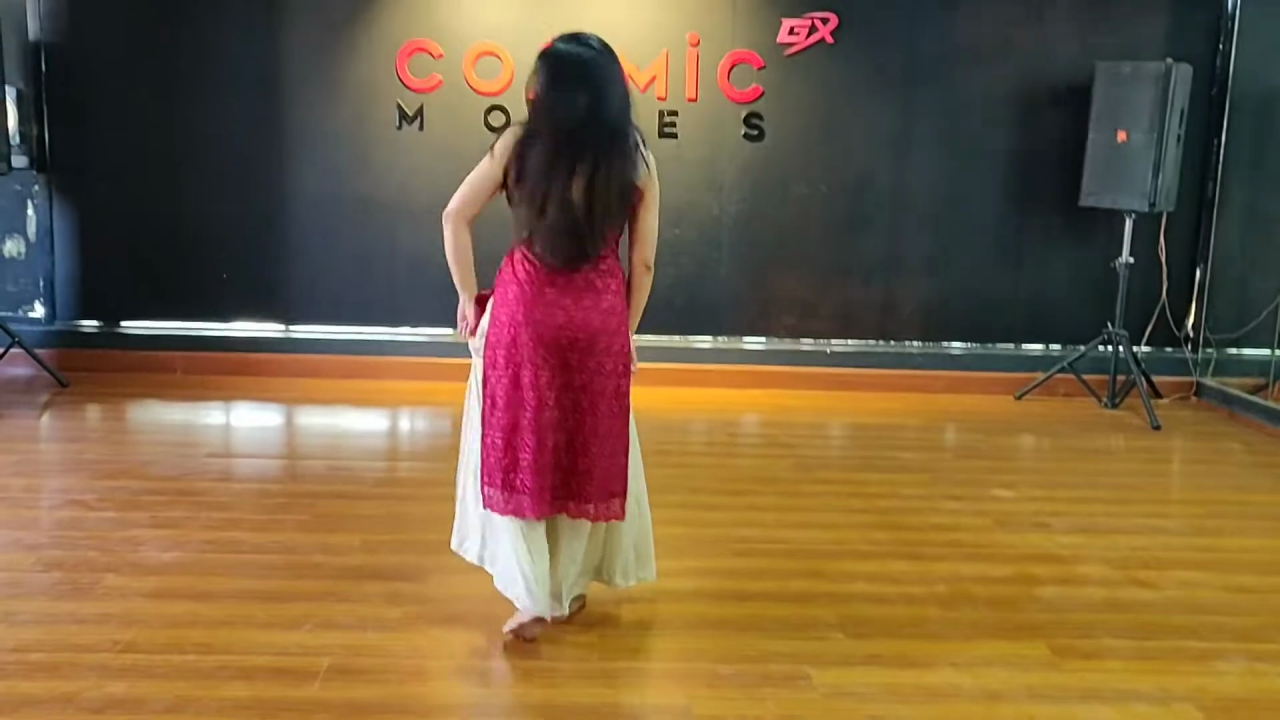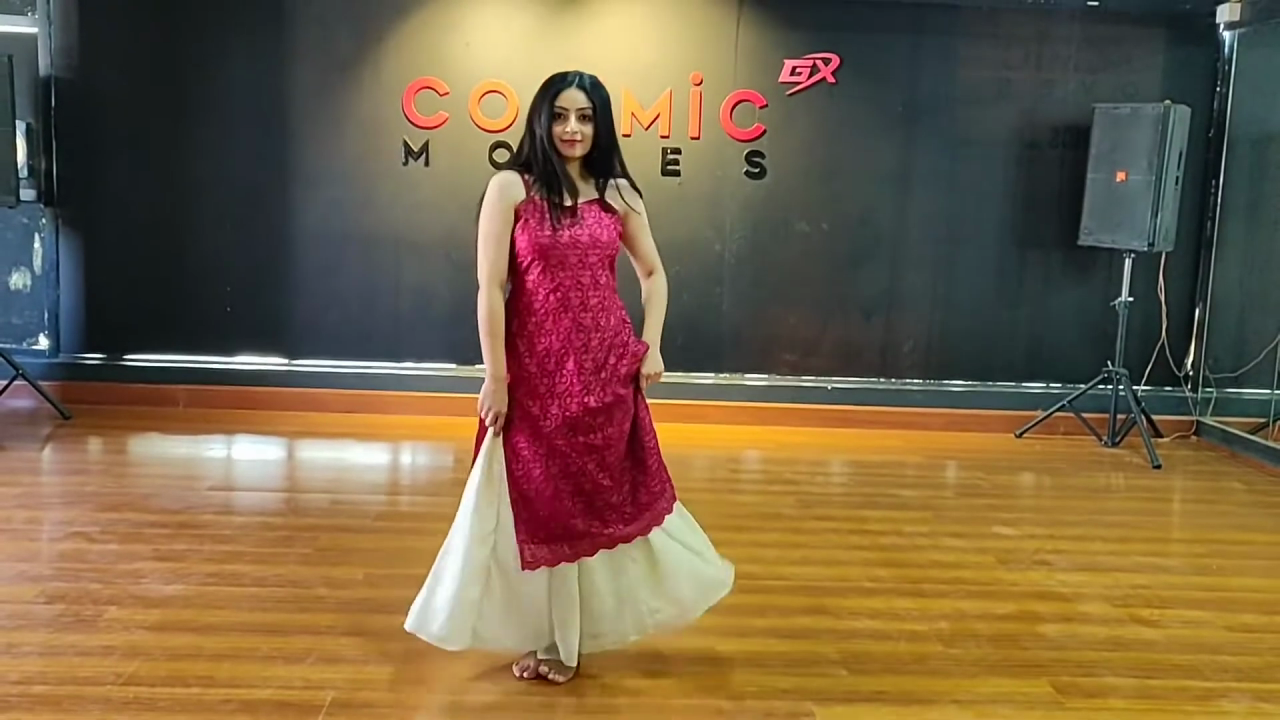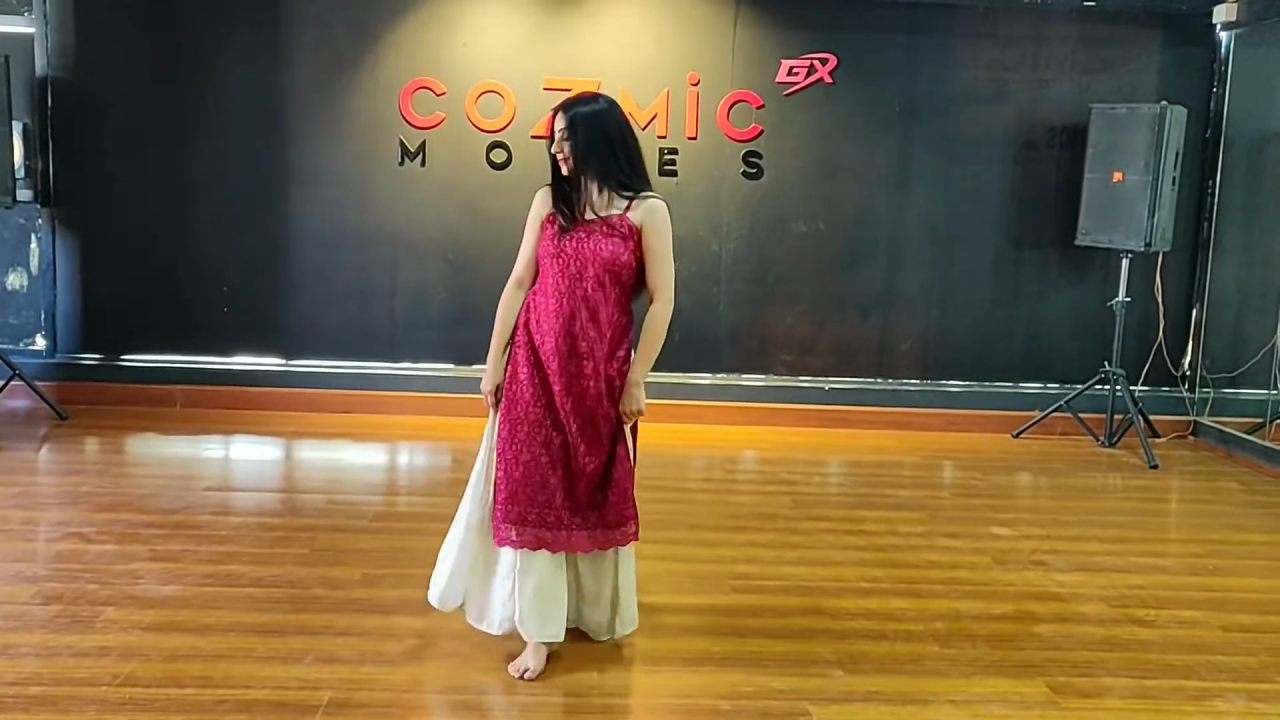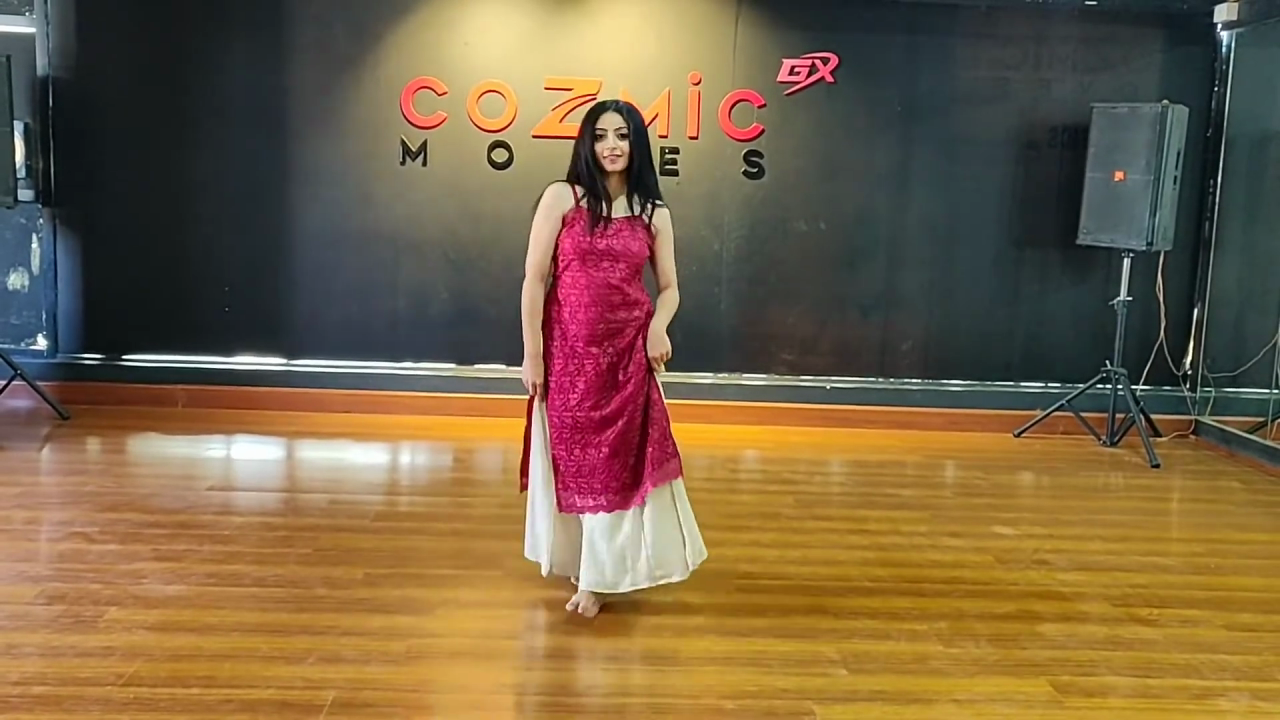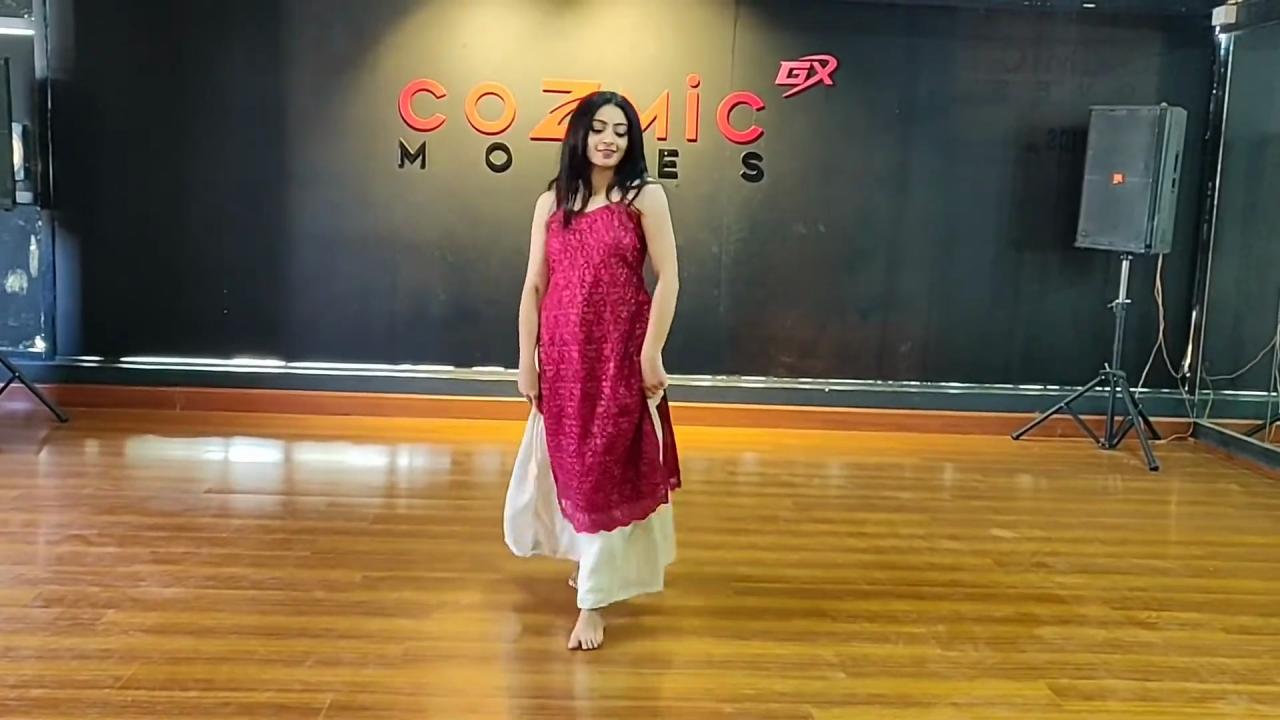
dt=1s
person 1, frame 1
left shoulder: (522, 142)
right shoulder: (635, 158)
left elbow: (455, 217)
right elbow: (644, 260)
left wrist: (469, 298)
right wrist: (627, 329)
left hip: (526, 314)
right hip: (599, 321)
left knee: (520, 455)
right knee: (588, 457)
left ankle: (530, 597)
right ankle: (565, 590)
person 1, frame 2
left shoulder: (618, 193)
right shoulder: (510, 187)
left elbow: (653, 273)
right elbow: (490, 287)
left wrist: (651, 345)
right wrist: (495, 377)
left hip: (608, 370)
right hip: (534, 371)
left knee: (605, 498)
right knee: (537, 503)
left ankle: (571, 636)
right ankle: (540, 636)
person 1, frame 3
left shoulder: (647, 211)
right shoulder: (549, 201)
left elbow: (662, 302)
right elbow: (519, 283)
left wrist: (635, 382)
right wrist: (494, 362)
left hip: (602, 374)
right hip: (536, 366)
left knee: (596, 496)
right knee: (532, 494)
left ankle: (592, 612)
right ankle: (539, 630)
person 1, frame 4
left shoulder: (654, 213)
right shoulder: (560, 198)
left elbow: (669, 287)
right elbow: (534, 279)
left wrist: (658, 327)
right wrist: (531, 354)
left hip: (627, 352)
right hip: (568, 350)
left knee: (619, 460)
right knee: (571, 457)
left ankle: (599, 576)
right ankle: (578, 560)
person 1, frame 5
left shoulder: (644, 196)
right shoulder: (551, 202)
left elbow: (668, 279)
right elbow: (534, 286)
left wrist: (651, 354)
right wrist: (527, 359)
left hip: (620, 353)
right hip: (562, 355)
left knee: (610, 473)
right knee: (567, 463)
left ankle: (593, 601)
right ankle: (590, 551)
